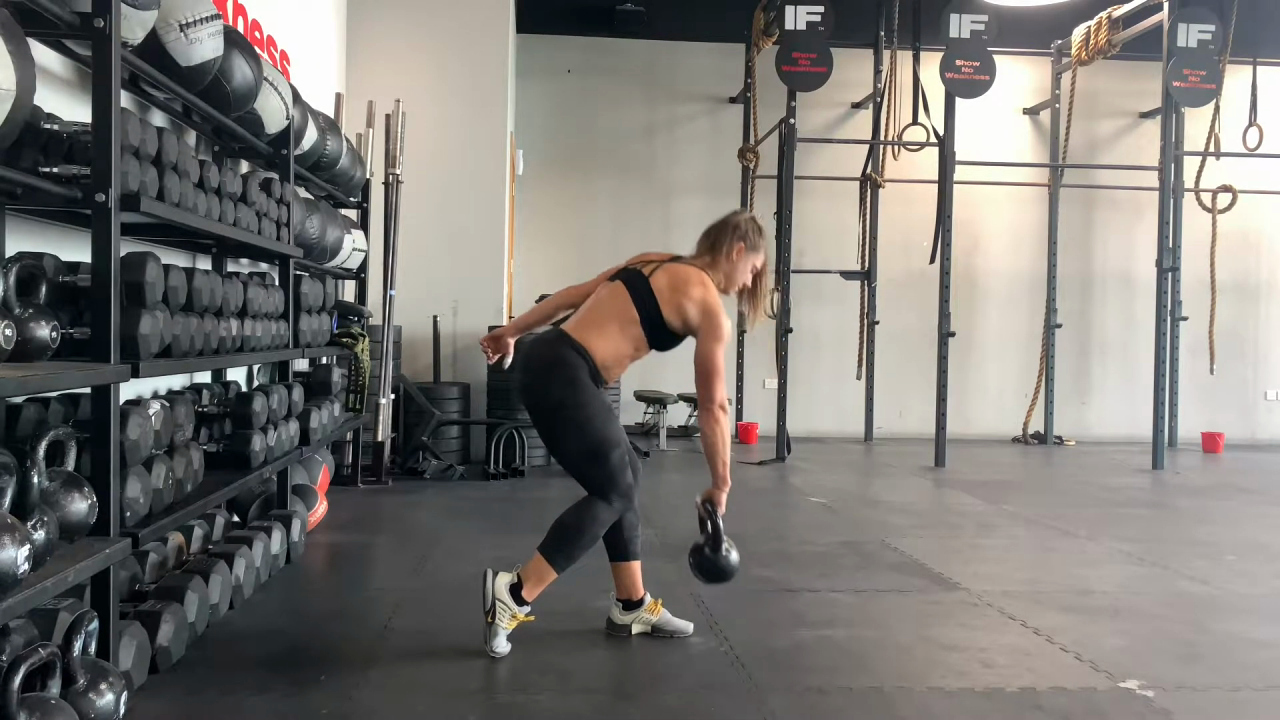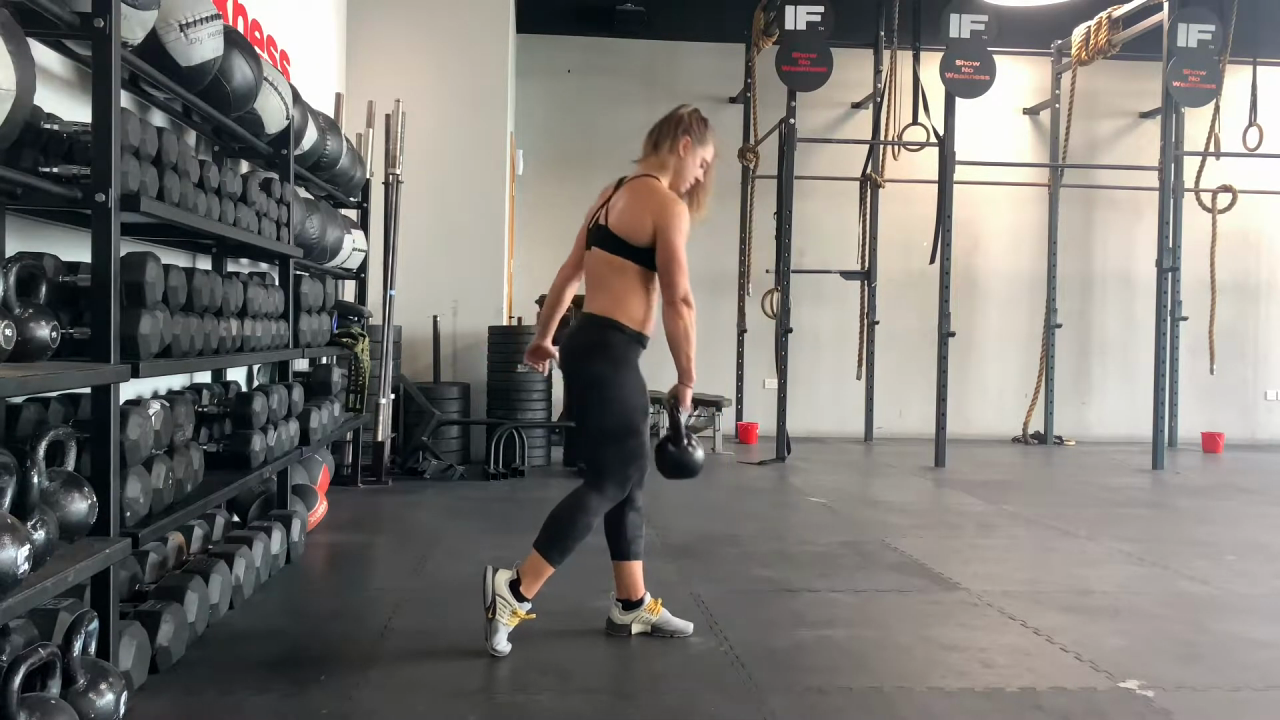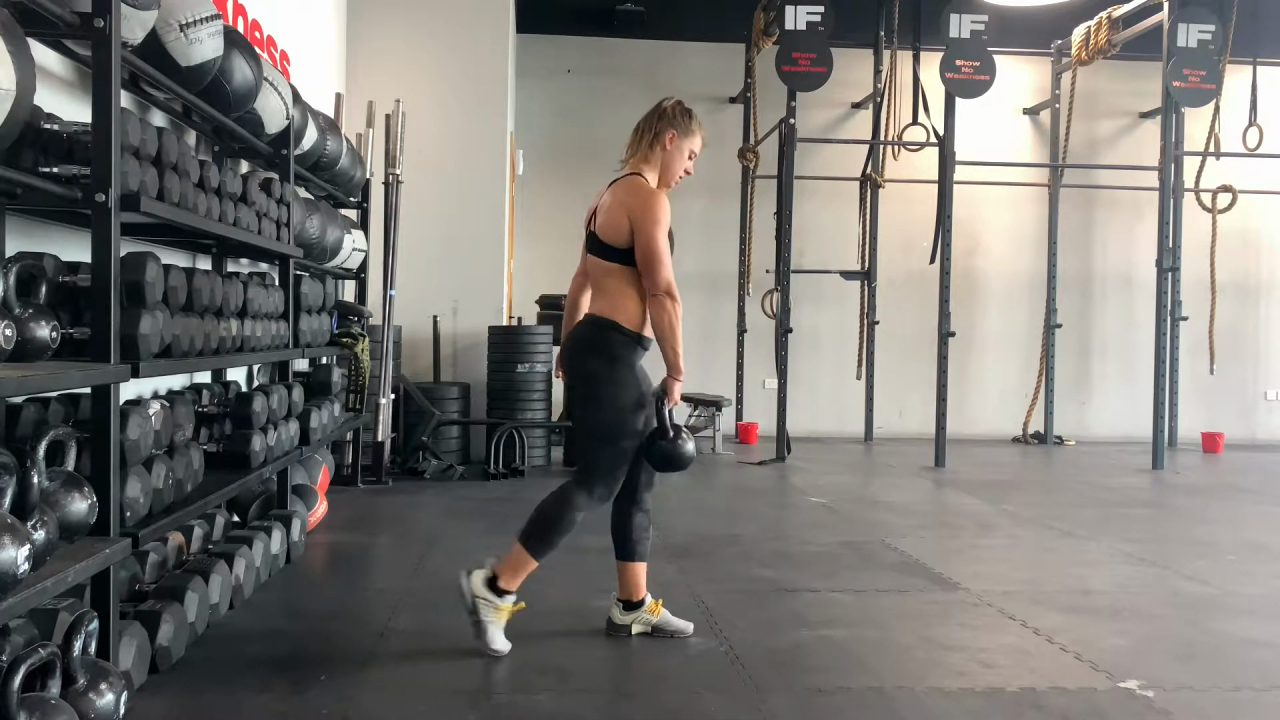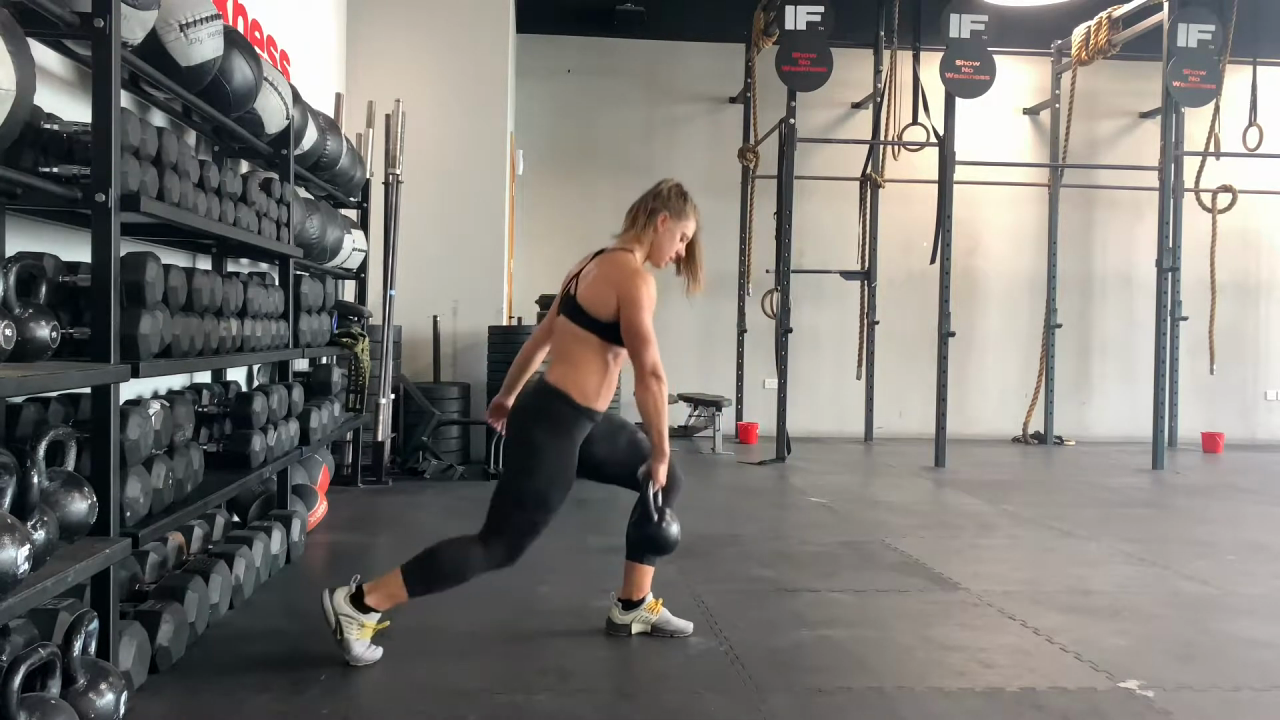
dt=0.4s
person 1, frame 1
left shoulder: (656, 263)
right shoulder: (708, 307)
left elbow: (574, 295)
right elbow: (713, 407)
left wrist: (512, 332)
right wrist: (720, 487)
left hip: (549, 360)
right hip: (563, 376)
left knee: (624, 480)
right knee: (611, 493)
left ankle: (632, 607)
right ankle: (513, 595)
person 1, frame 2
left shoulder: (614, 193)
right shoulder: (667, 204)
left elbow: (570, 272)
right elbow: (678, 300)
left wrist: (543, 336)
right wrist: (686, 380)
left hip: (591, 343)
right hip: (610, 353)
left knee: (628, 479)
right knee: (607, 483)
left ankle: (631, 606)
right ankle: (513, 591)
person 1, frame 3
left shoulder: (614, 194)
right shoulder: (647, 198)
left elbow: (582, 281)
right elbow: (662, 293)
left wrist: (569, 347)
right wrist: (677, 373)
left hip: (604, 351)
right hip: (609, 356)
left knee: (638, 478)
right knee: (595, 482)
left ankle: (633, 606)
right ankle: (494, 590)
person 1, frame 4
left shoulder: (596, 263)
right shoulder: (634, 278)
left elbow: (541, 337)
right elbow: (649, 374)
left wrist: (507, 396)
right wrist: (659, 453)
left hip: (574, 418)
right hip: (554, 425)
left knee: (667, 482)
right knee: (500, 544)
left ankle: (632, 607)
right ankle: (357, 604)
